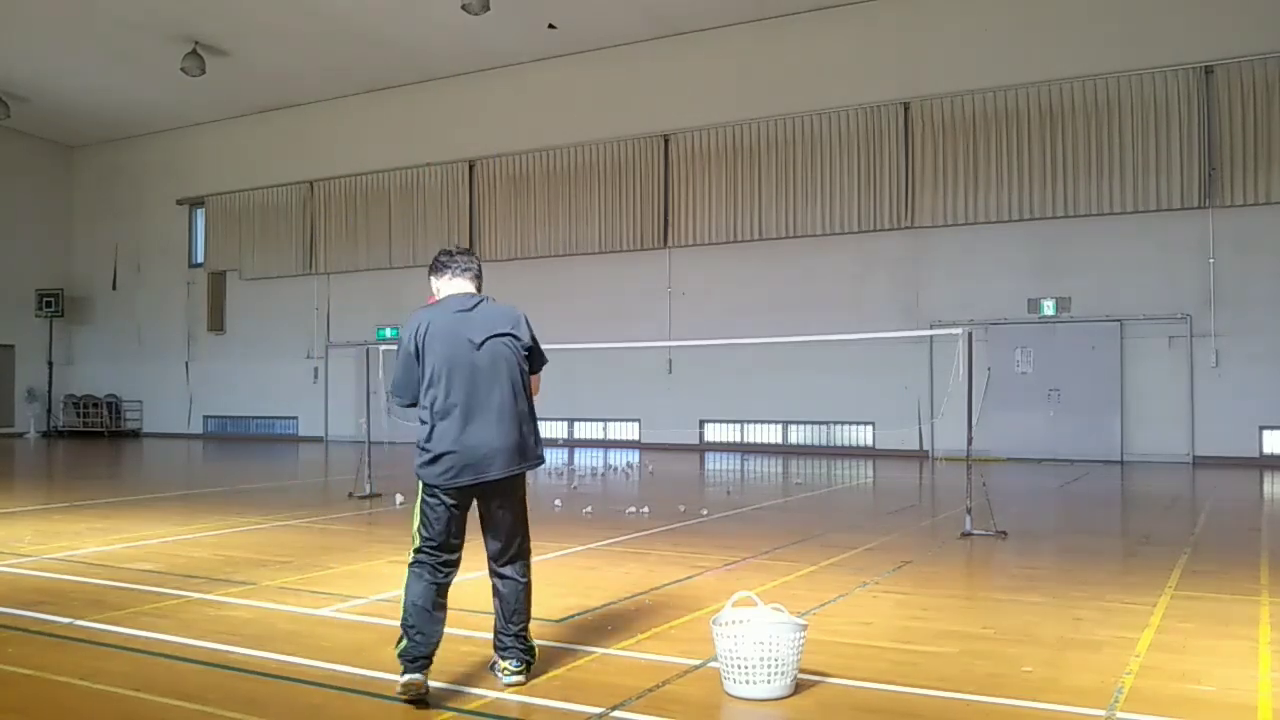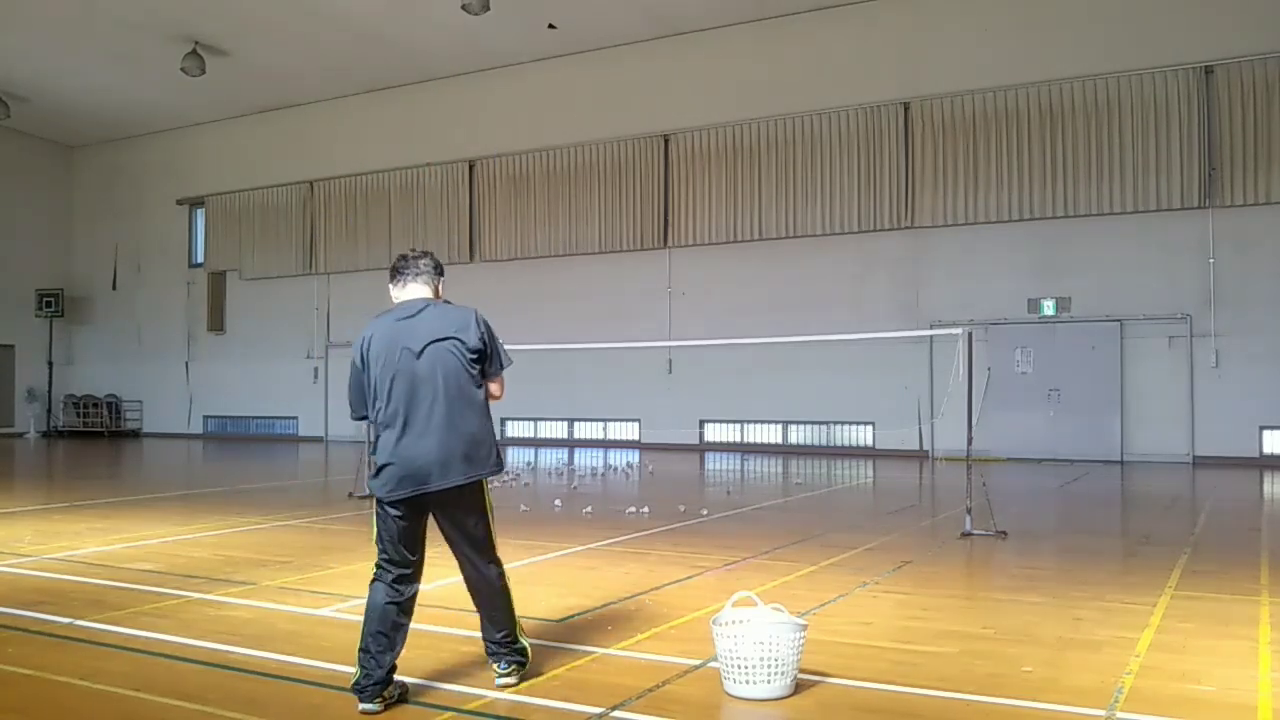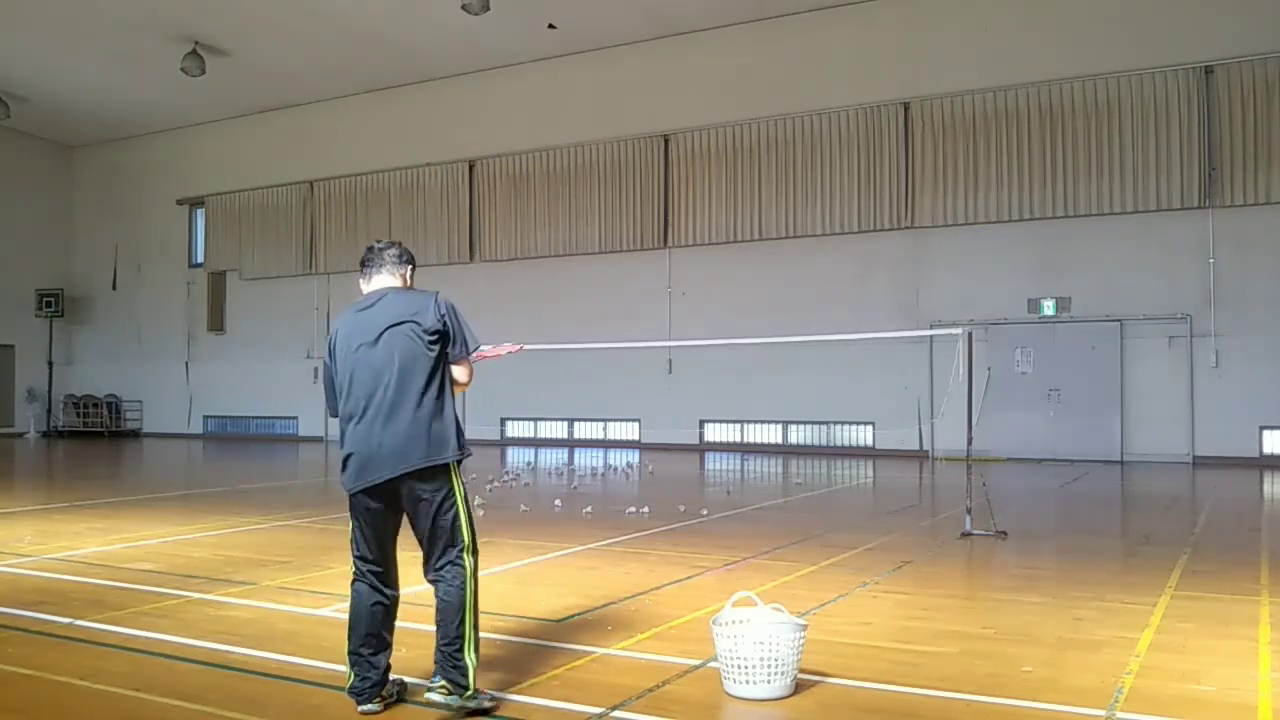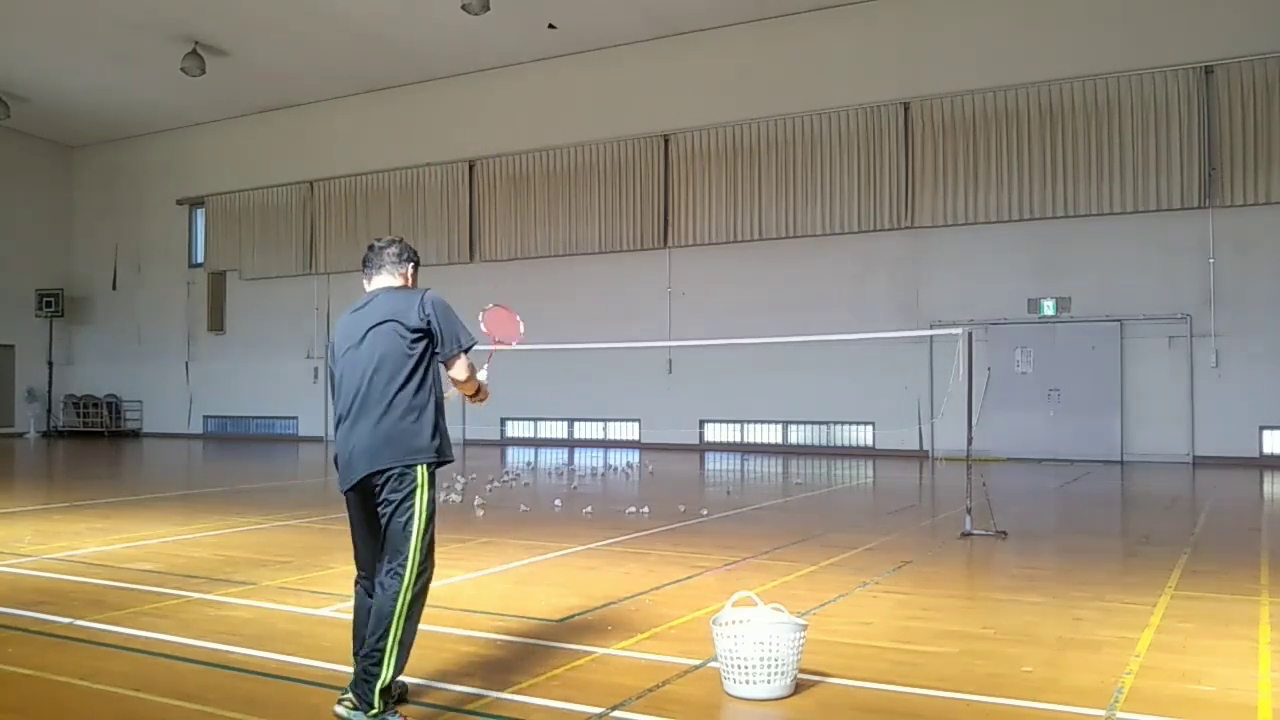
dt=0.3s
person 1, frame 1
left shoulder: (421, 323)
right shoulder: (514, 319)
left elbow: (408, 398)
right elbow: (533, 386)
left hip: (444, 460)
right hip: (506, 457)
left knee: (431, 562)
right knee: (510, 561)
left ankle: (414, 661)
right ankle: (514, 657)
person 1, frame 2
left shoulder: (372, 333)
right shoulder: (468, 320)
left elbow: (362, 409)
right elbow: (495, 389)
left hip: (396, 471)
right hip: (459, 465)
left knee: (392, 576)
right knee: (482, 565)
left ankle: (372, 684)
right ankle: (507, 657)
person 1, frame 3
left shoulder: (341, 326)
right shoulder: (434, 306)
left elbow: (337, 404)
right elbow: (461, 375)
left hip: (363, 463)
right hip: (426, 456)
left knee: (372, 575)
right knee: (452, 562)
right ankle: (453, 678)
person 1, frame 4
left shoulder: (343, 326)
right shoulder: (425, 304)
right elbow: (460, 373)
right wrist: (477, 389)
left hip: (354, 460)
right hip: (405, 457)
left knee: (372, 575)
right knee: (403, 572)
